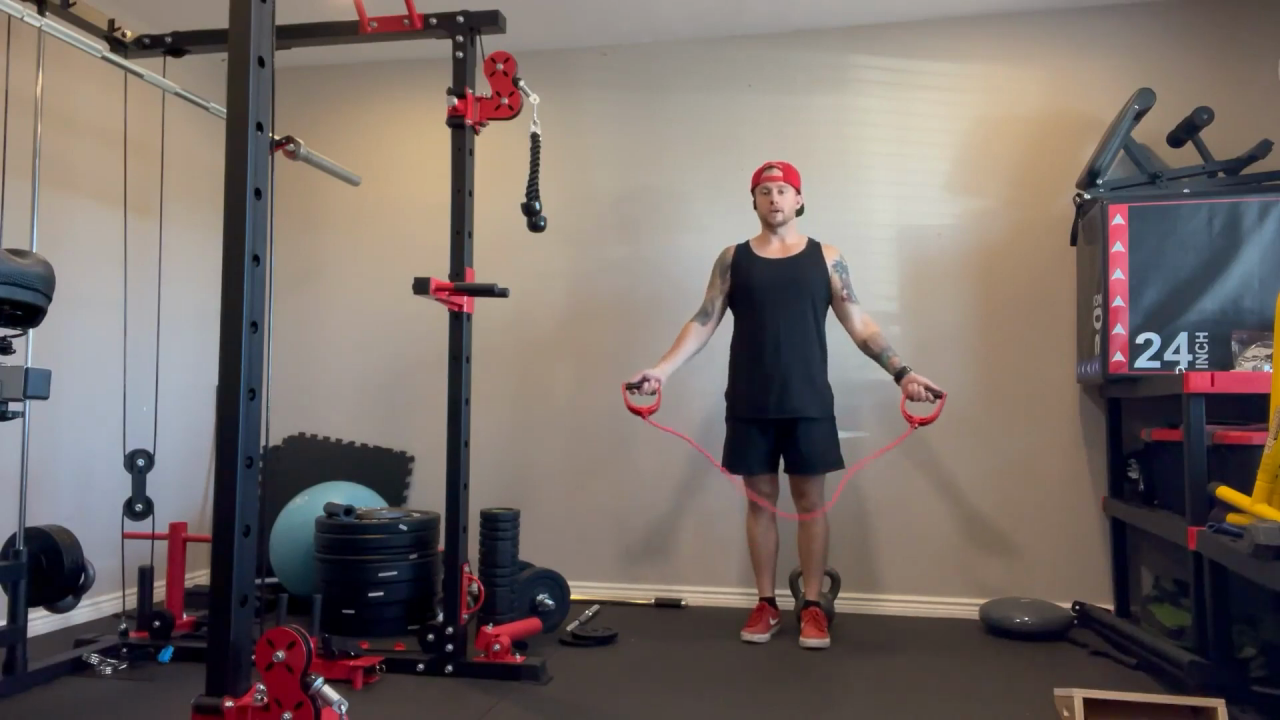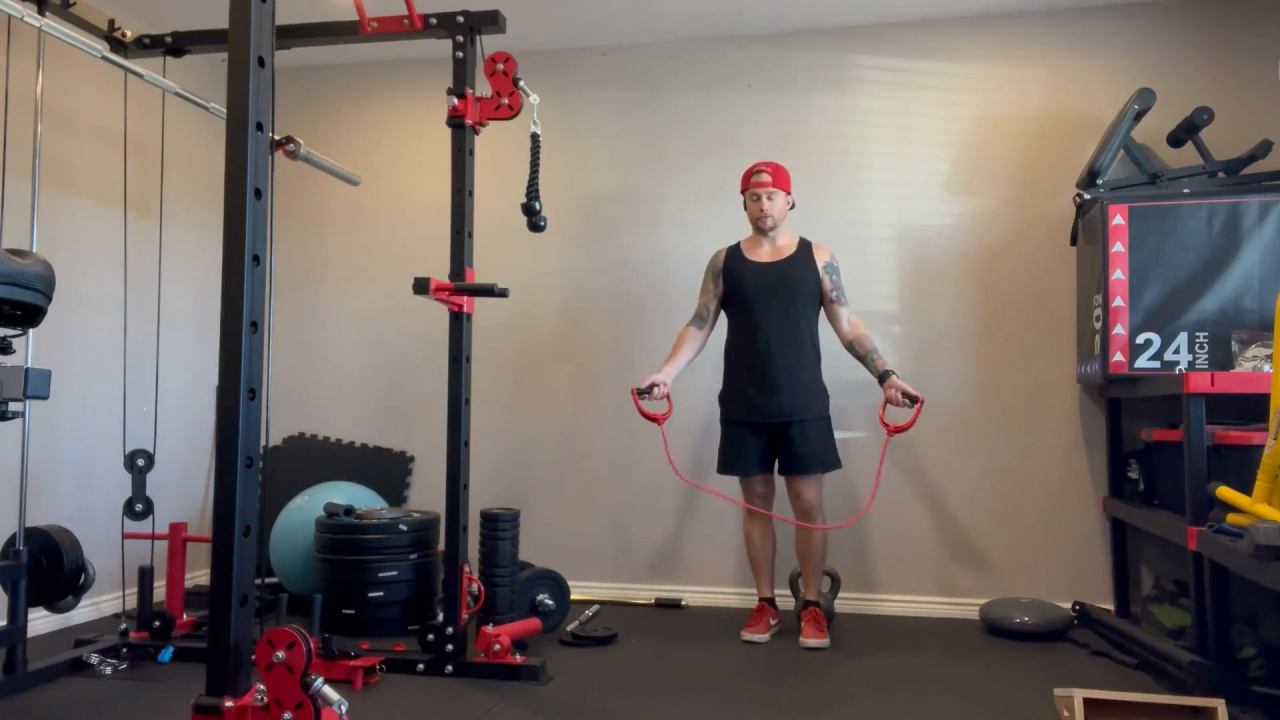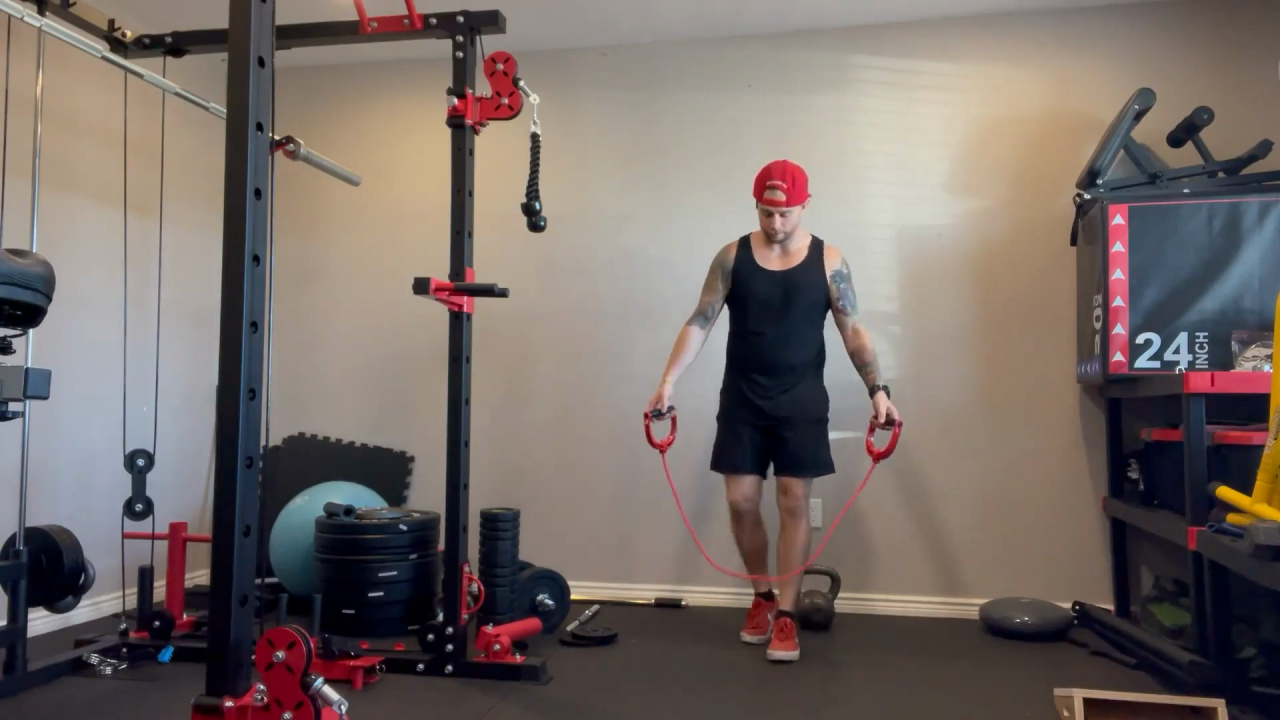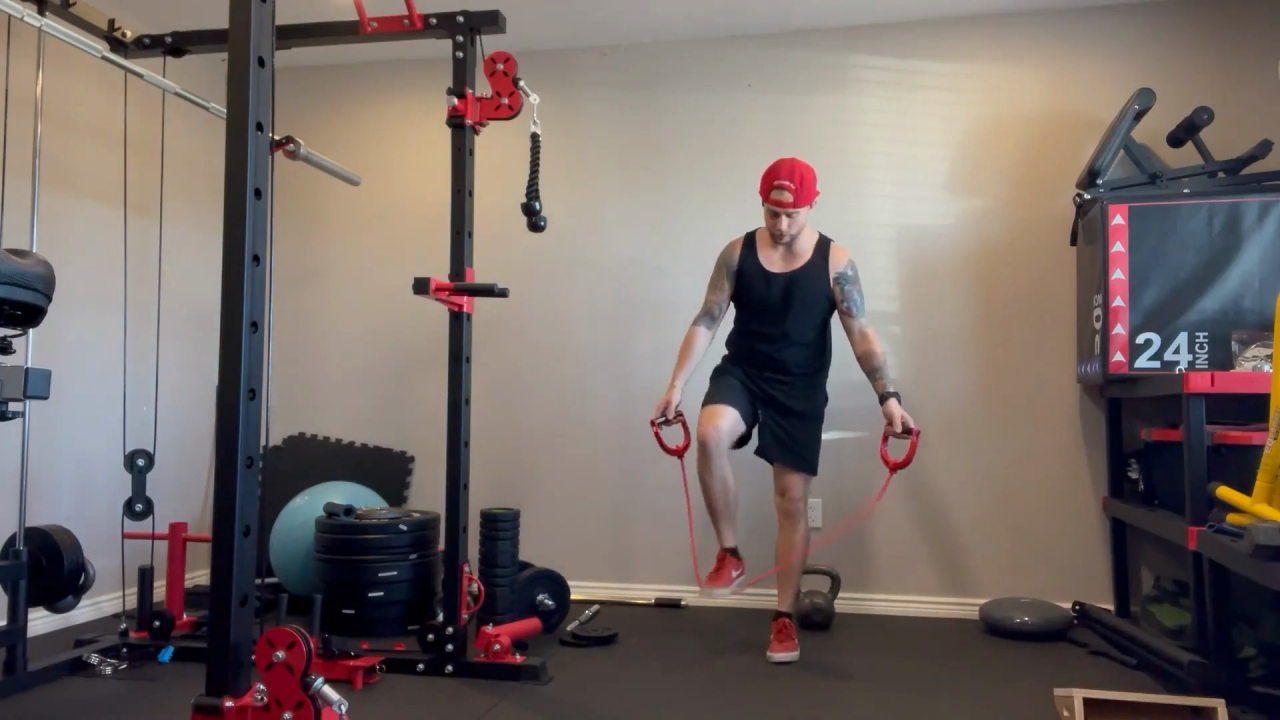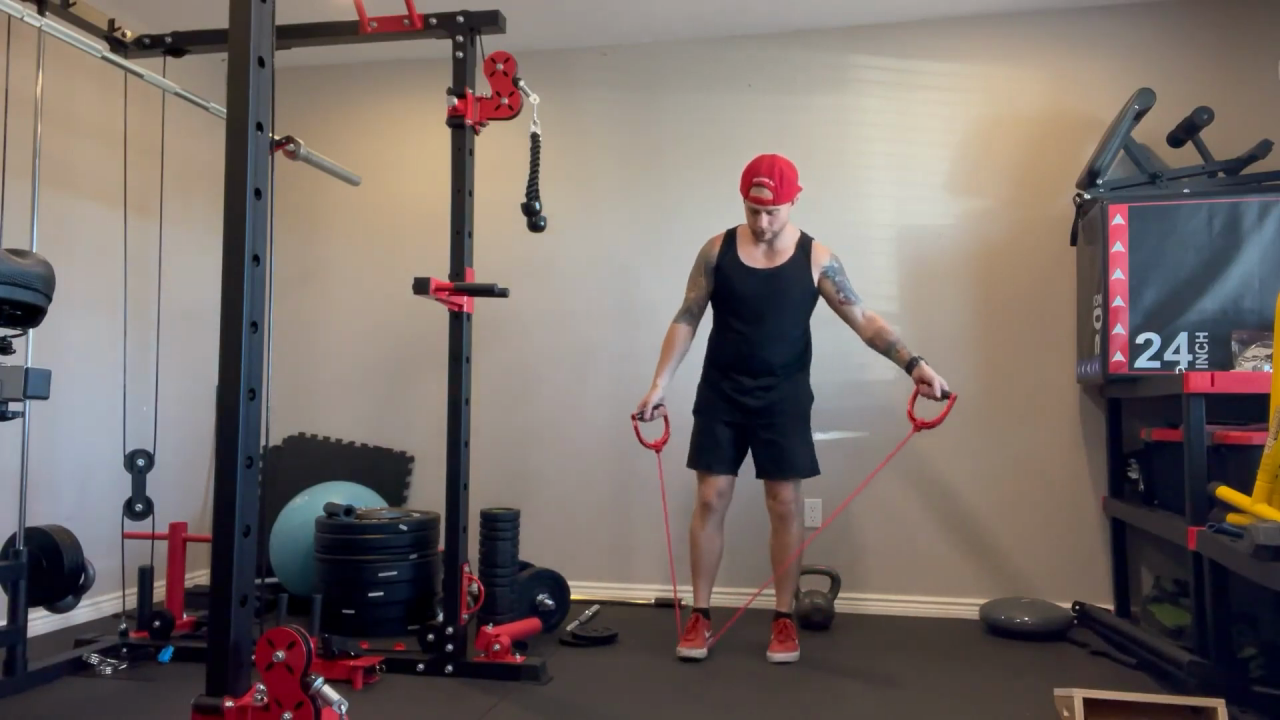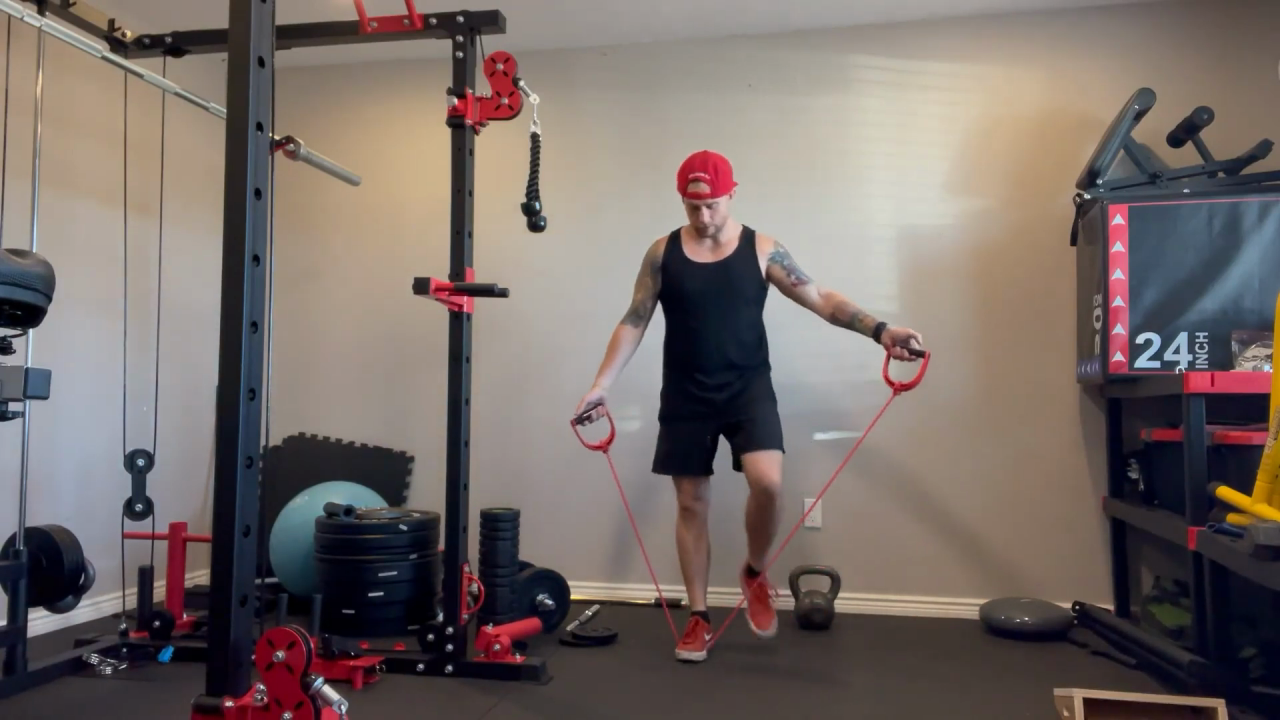
dt=0.5s
person 1, frame 1
left shoulder: (826, 258)
right shoulder: (732, 259)
left elbow: (859, 324)
right elbow: (704, 321)
left wrist: (902, 372)
right wrist: (663, 368)
left hip: (808, 402)
right hip: (749, 403)
left knee: (810, 501)
right knee: (760, 500)
left ankle: (812, 607)
right ankle: (766, 604)
person 1, frame 2
left shoulder: (817, 257)
right shoulder: (724, 261)
left elbow: (847, 325)
right elbow: (699, 324)
left wrist: (885, 375)
right wrist: (666, 372)
left hip: (803, 402)
right hip: (743, 404)
left knee: (808, 502)
right knee: (757, 501)
left ankle: (812, 606)
right ankle: (766, 604)
person 1, frame 3
left shoulder: (829, 261)
right shoulder: (732, 256)
left elbow: (853, 331)
right elbow: (700, 323)
left wrist: (878, 389)
right wrist: (668, 380)
left hip: (801, 399)
right hip: (741, 396)
left knee: (794, 502)
right knee: (741, 501)
left ankle: (785, 616)
right ankle: (762, 595)
person 1, frame 4
left shoulder: (835, 261)
right shoulder: (737, 252)
left elbow: (861, 334)
right elbow: (706, 322)
left wrist: (888, 397)
right wrist: (676, 385)
left hip: (800, 390)
right hip: (742, 373)
left knee: (792, 500)
right knee: (709, 432)
left ankle: (784, 618)
right ankle: (728, 551)
person 1, frame 5
left shoulder: (816, 258)
right shoulder: (717, 250)
left elbow: (863, 319)
right elbow: (686, 320)
left wrist: (914, 364)
right wrist: (659, 385)
left hip: (783, 398)
right hip: (720, 395)
left knee: (785, 506)
right knee: (711, 501)
left ankle: (783, 619)
right ankle: (700, 615)
person 1, frame 6
left shoulder: (763, 250)
right shoulder: (663, 253)
left elbow: (820, 298)
right elbow: (634, 322)
left wrist: (880, 330)
right wrist: (601, 385)
left hip: (748, 387)
right hip: (685, 396)
left knee: (767, 482)
right knee: (691, 504)
left ankle: (755, 574)
right ankle: (698, 618)
